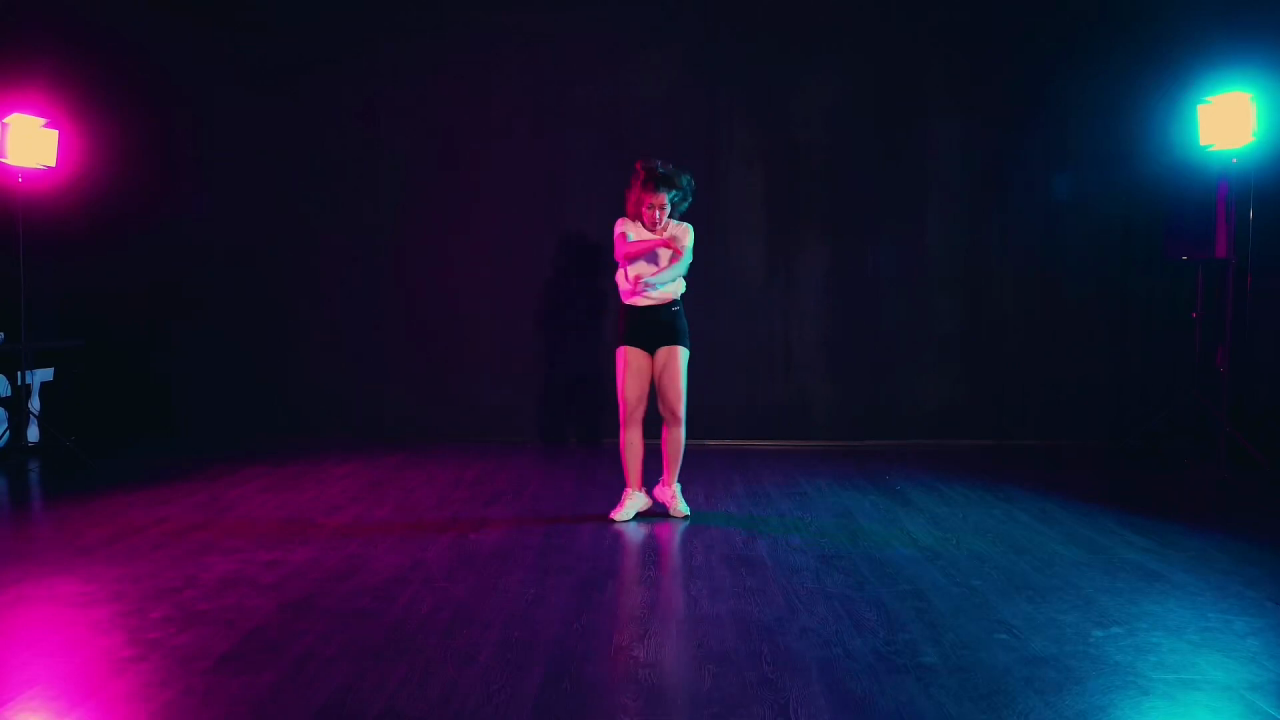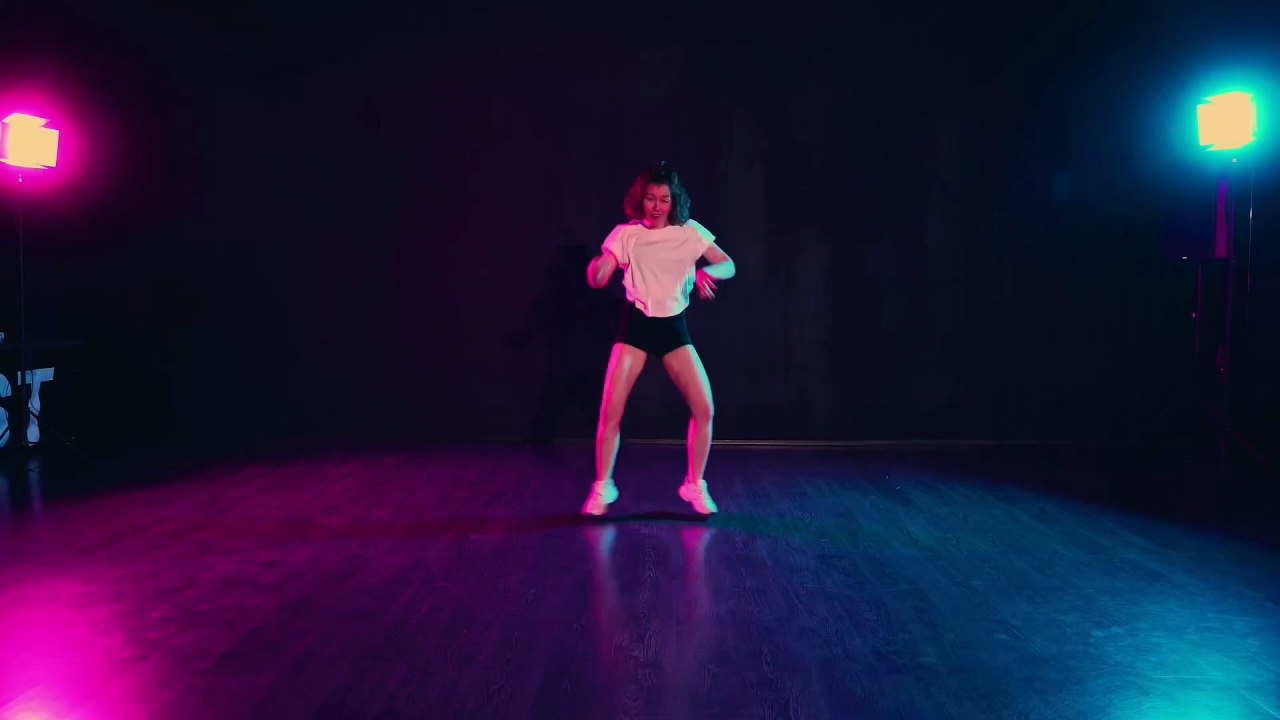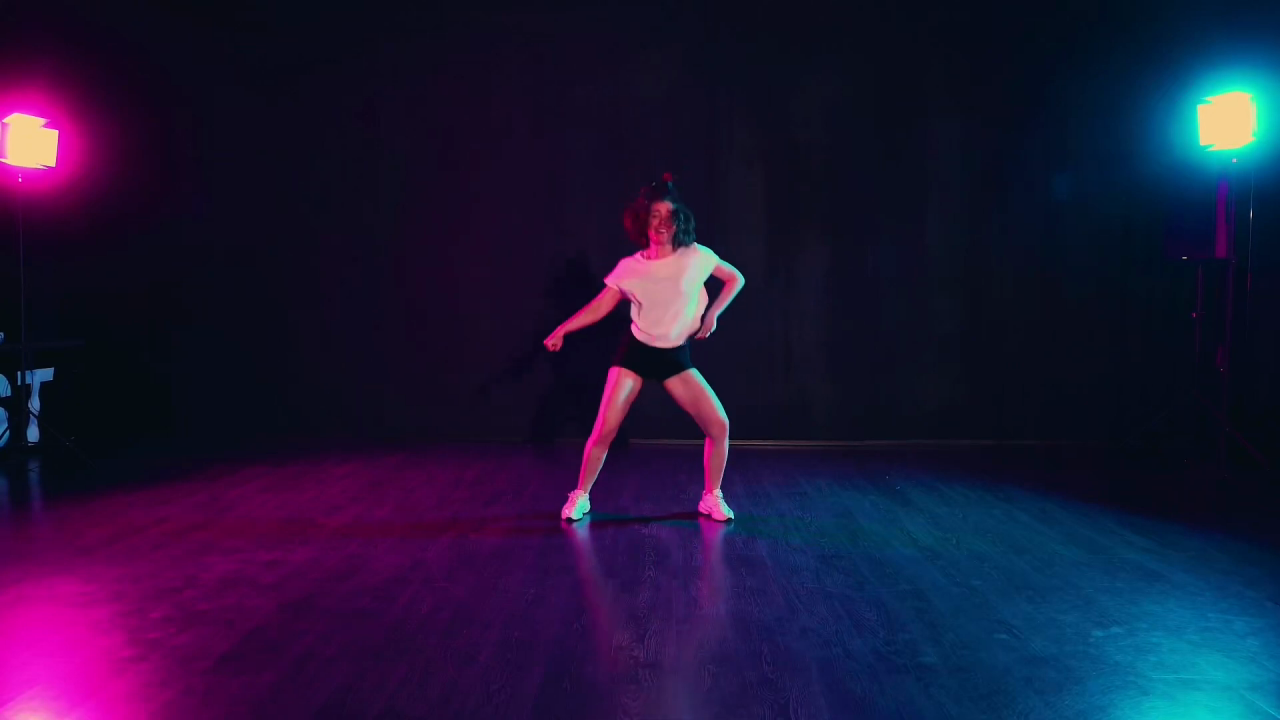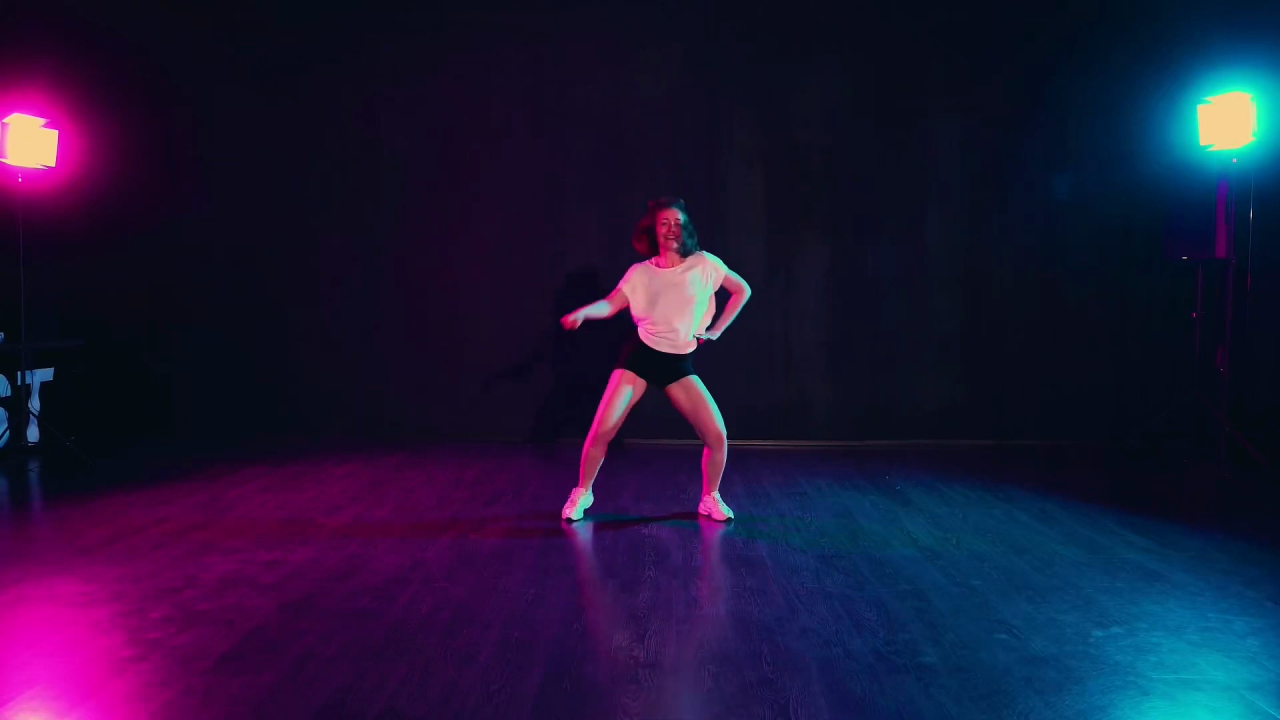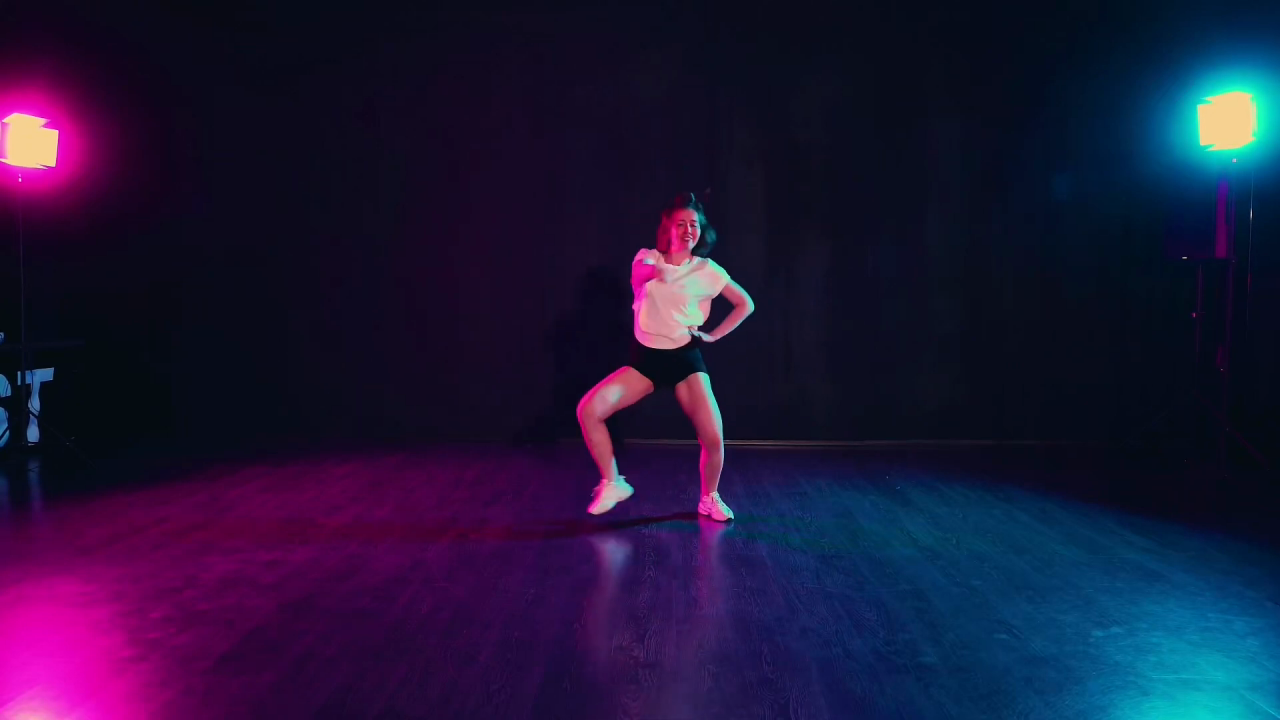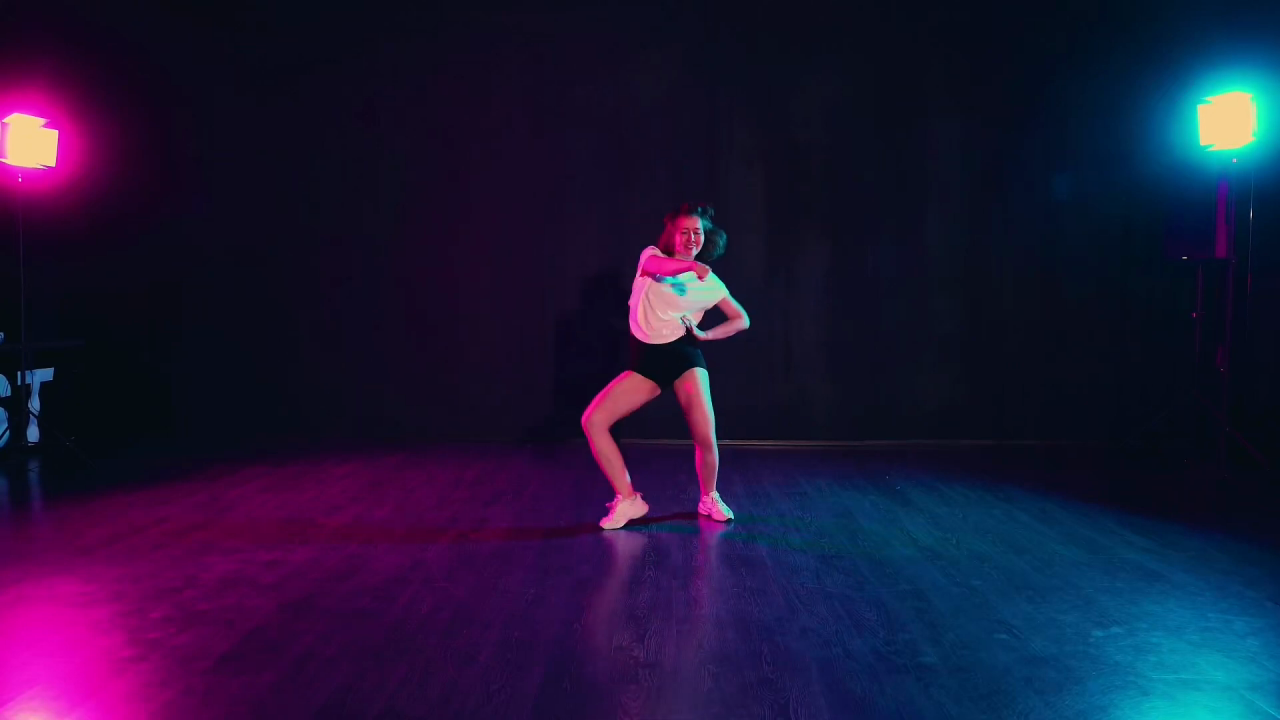
dt=0.1s
person 1, frame 1
left shoulder: (682, 230)
right shoulder: (625, 227)
left elbow: (680, 266)
right elbow: (623, 254)
left wrist: (652, 279)
right wrist: (659, 243)
left hip: (669, 320)
right hip: (634, 323)
left knee: (674, 411)
right knee: (630, 414)
left ankle: (670, 488)
right ankle: (633, 493)
person 1, frame 2
left shoulder: (690, 232)
right shoulder: (625, 234)
left elbow: (727, 266)
right elbow: (598, 279)
left wrist: (705, 274)
right wrist: (598, 267)
left hip: (675, 328)
right hip: (637, 326)
left knee: (703, 407)
right knee: (610, 410)
left ankle: (694, 484)
right ankle: (602, 486)
person 1, frame 3
left shoulder: (696, 255)
right shoulder: (629, 267)
left elbow: (736, 279)
right elbow: (598, 307)
left wrist: (713, 314)
right wrist: (562, 330)
left hip: (675, 357)
right hip: (636, 352)
left knee: (719, 425)
right knee: (605, 430)
left ankle: (712, 496)
right ankle: (580, 495)
person 1, frame 4
left shoulder: (704, 263)
right shoulder: (639, 271)
left elbow: (742, 290)
right elbow: (611, 304)
left wrist: (715, 330)
right wrist: (582, 312)
left hip: (678, 363)
right hip: (639, 357)
left knee: (717, 436)
right knee: (604, 428)
left ankle: (710, 498)
right ankle: (582, 492)
person 1, frame 5
left shoulder: (708, 270)
right shoulder: (647, 258)
left elbow: (745, 305)
right elbow: (638, 275)
left wrist: (713, 334)
right wrist: (652, 271)
left hip: (686, 358)
right hip: (645, 358)
left knee: (713, 437)
right knee: (588, 410)
left ankle: (709, 498)
right ankle: (611, 484)
person 1, frame 6
left shoulder: (710, 282)
right shoulder: (651, 256)
left elbow: (742, 320)
right elbow: (659, 268)
left wrist: (705, 335)
right wrist: (687, 265)
left hip: (683, 354)
right hip: (645, 359)
left knee: (705, 437)
right knee: (592, 421)
left ankle: (710, 498)
right ankle: (627, 499)
